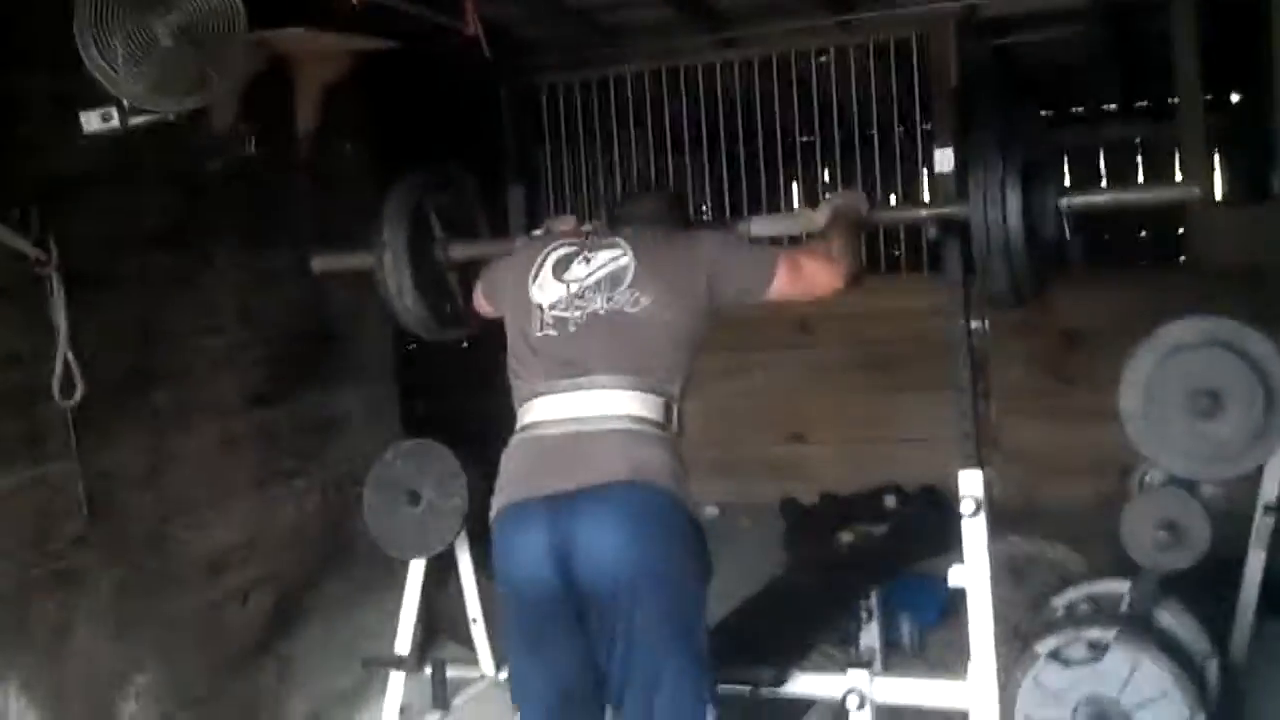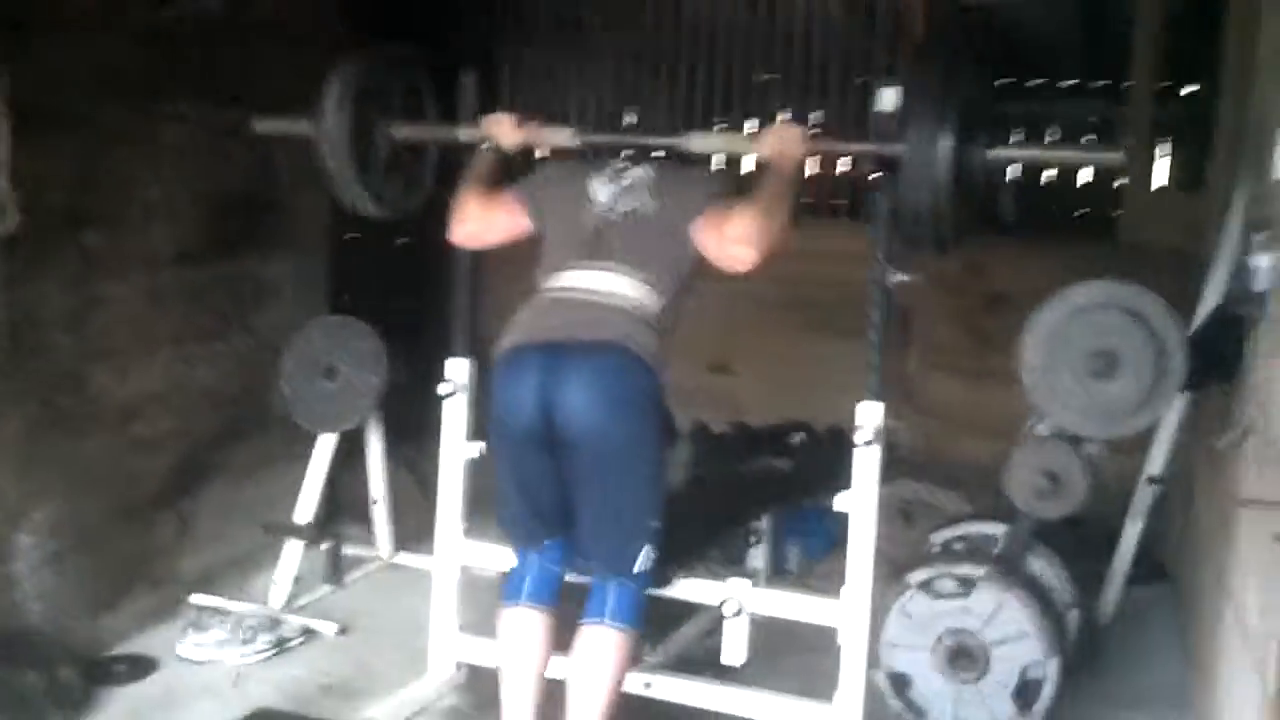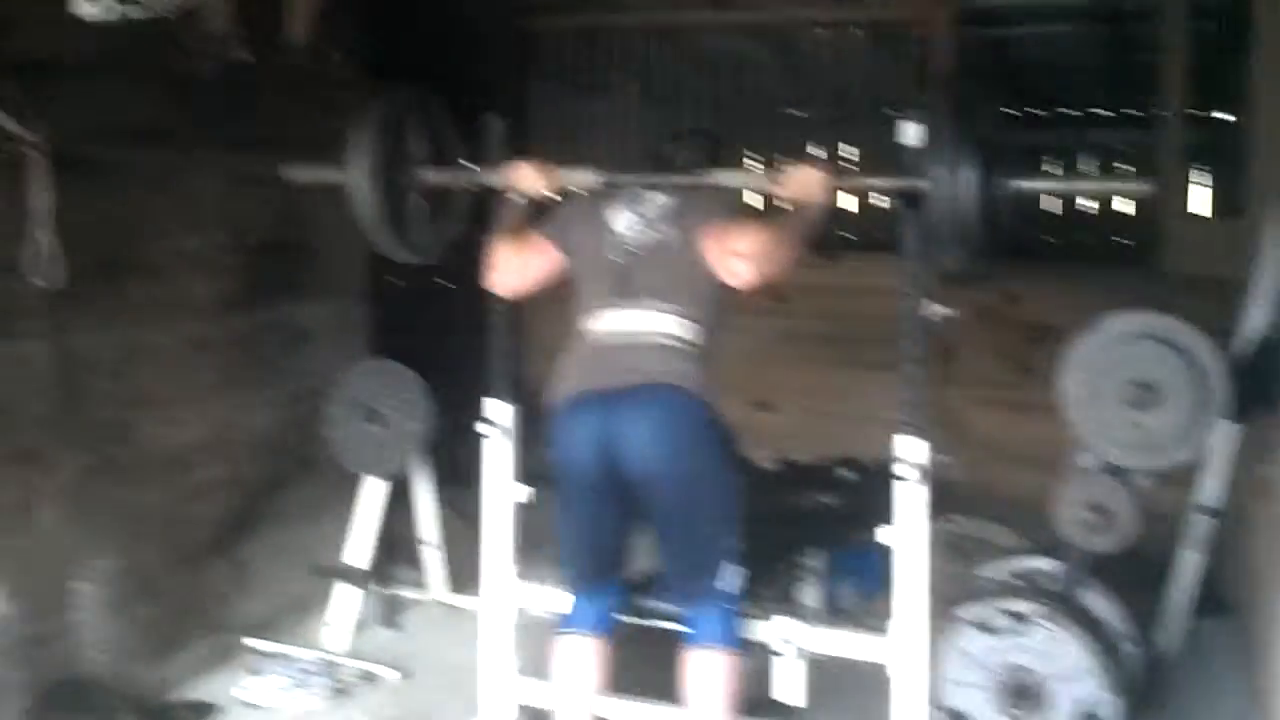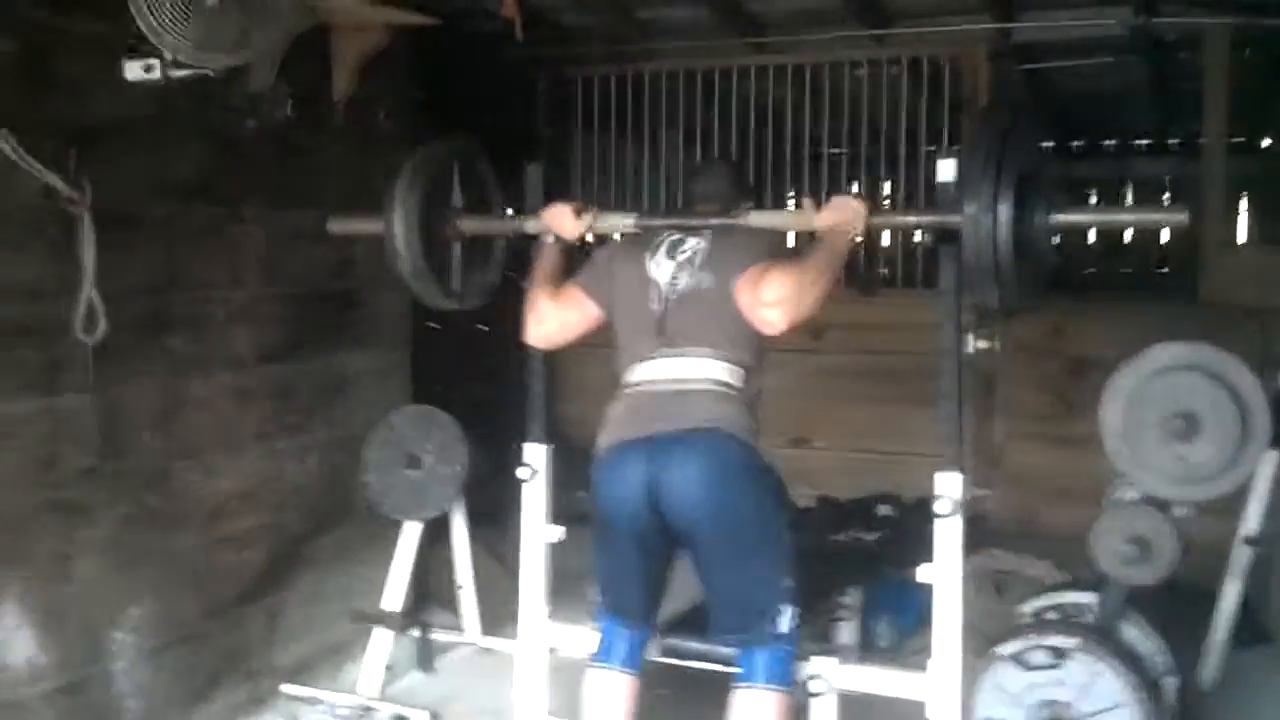
dt=1s
person 1, frame 1
left shoulder: (526, 262)
right shoulder: (691, 253)
left elbow: (483, 300)
right elbow: (825, 272)
right wrist: (844, 216)
left hip: (521, 513)
right hip: (631, 506)
person 1, frame 2
left shoulder: (568, 176)
right shoulder: (692, 186)
left elbow: (466, 226)
right elbow: (741, 247)
left wrist: (493, 148)
right wrist: (782, 166)
left hip: (521, 363)
right hip: (611, 373)
left knee: (537, 554)
right knee: (617, 575)
person 1, frame 3
left shoulder: (588, 207)
right shoulder: (715, 204)
left elbow: (503, 274)
right elbow: (742, 261)
left wrist: (520, 198)
right wrist: (805, 205)
left hip: (578, 412)
right hip: (667, 411)
left knee: (590, 592)
right knee: (710, 598)
person 1, frame 4
left shoulder: (622, 253)
right shoulder: (751, 242)
left elbow: (541, 328)
right elbow: (775, 308)
left wrist: (555, 241)
right wrist: (837, 236)
left hip: (621, 456)
right hip: (714, 453)
left knee: (621, 627)
right knee: (766, 640)
